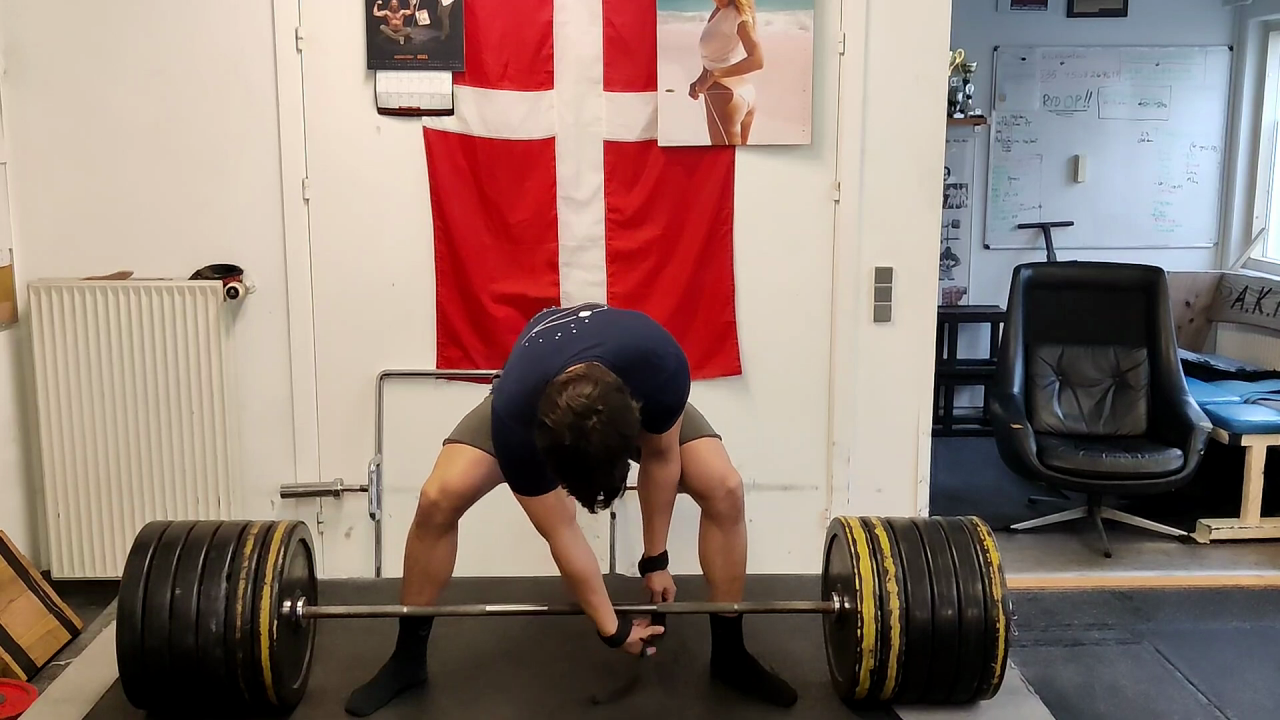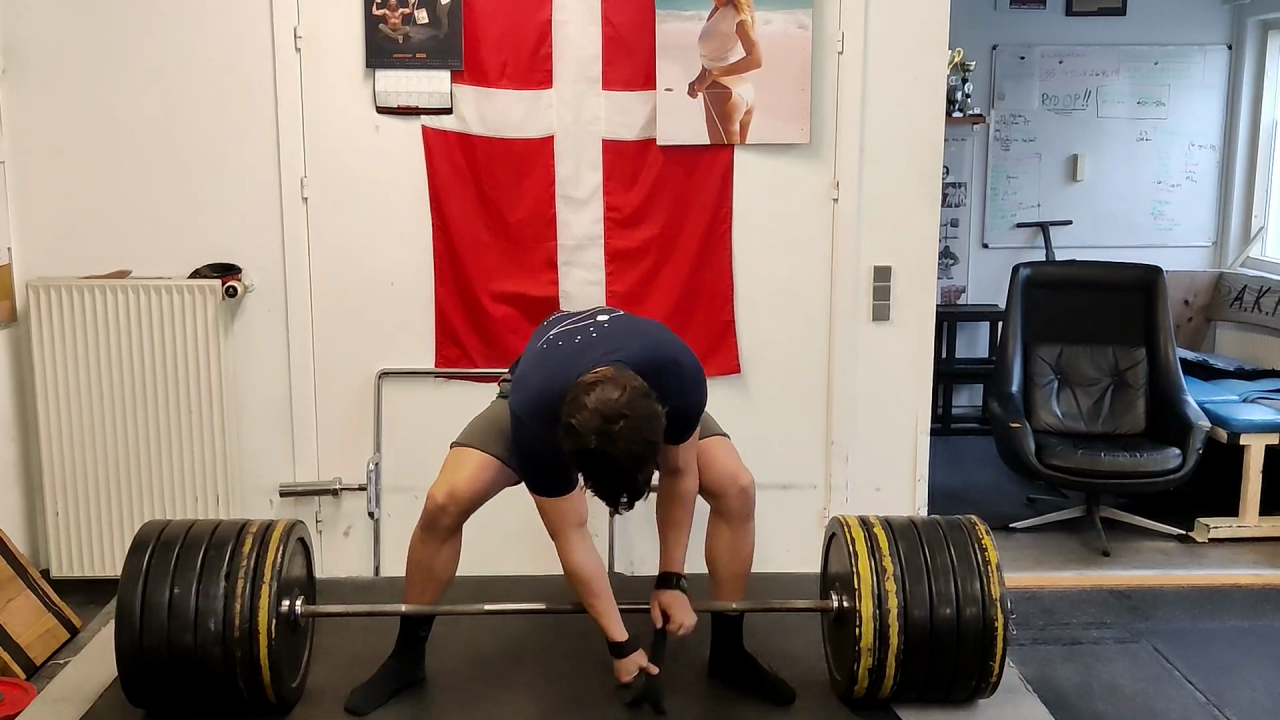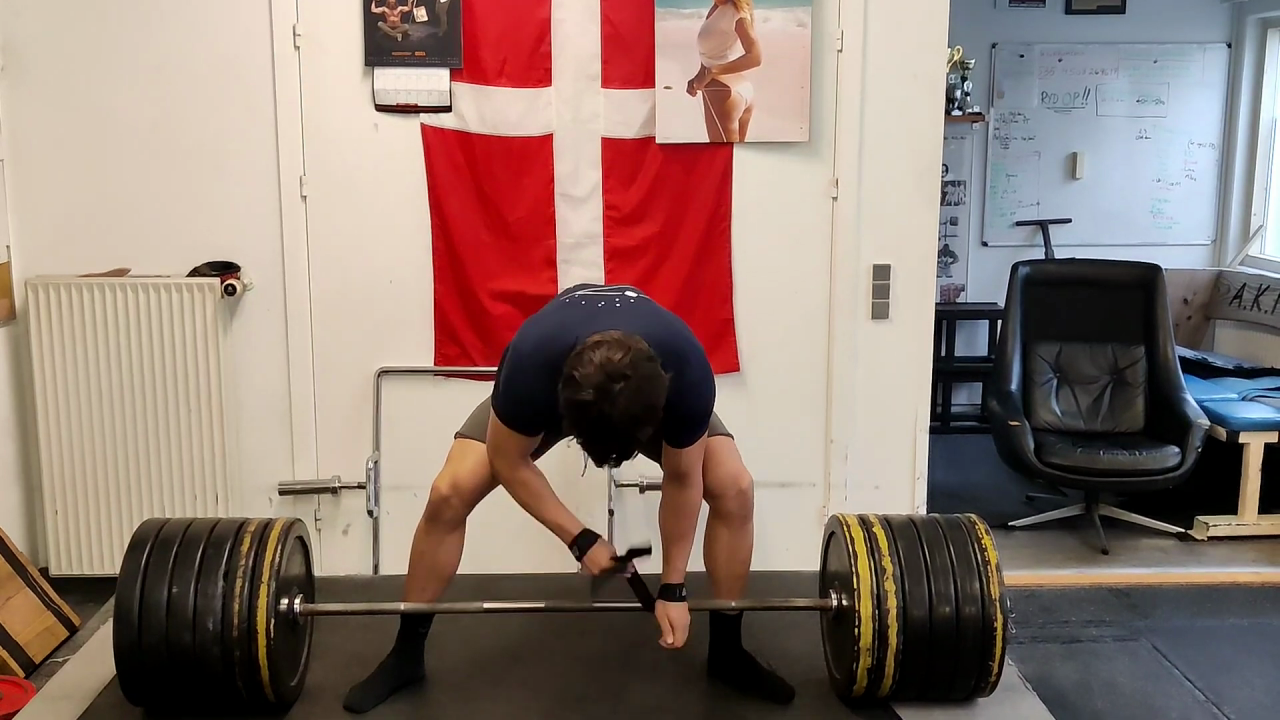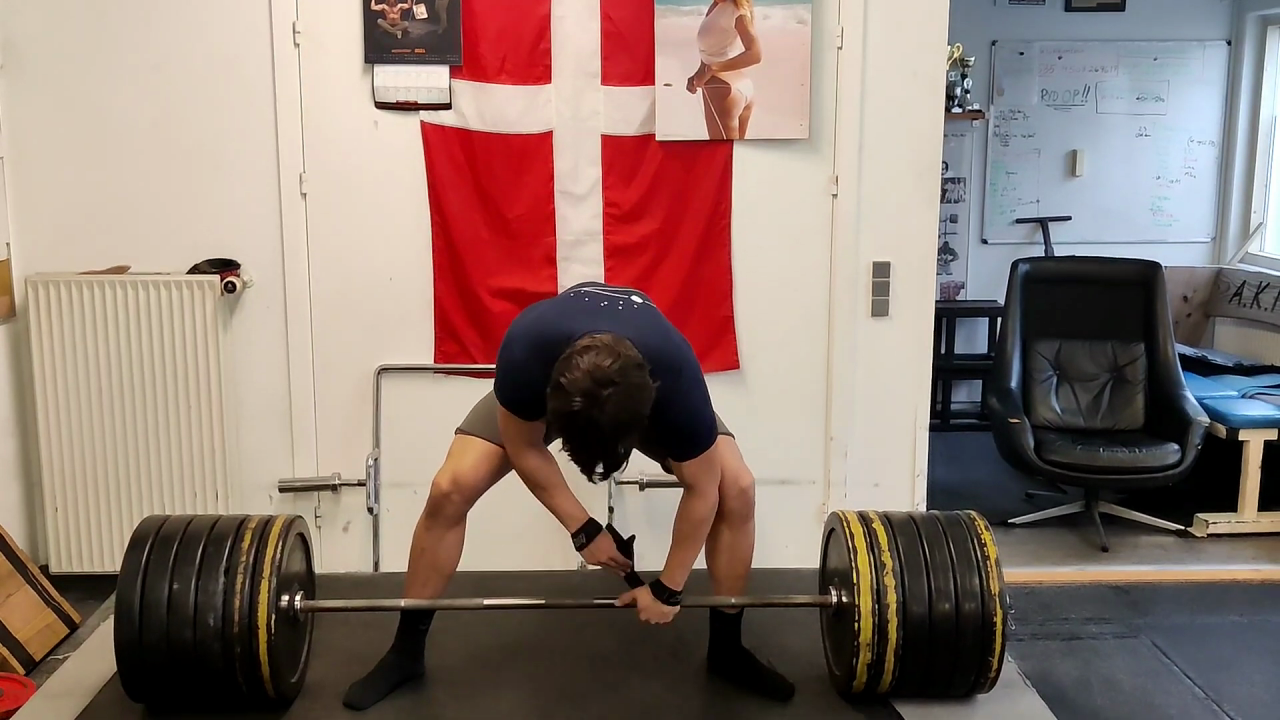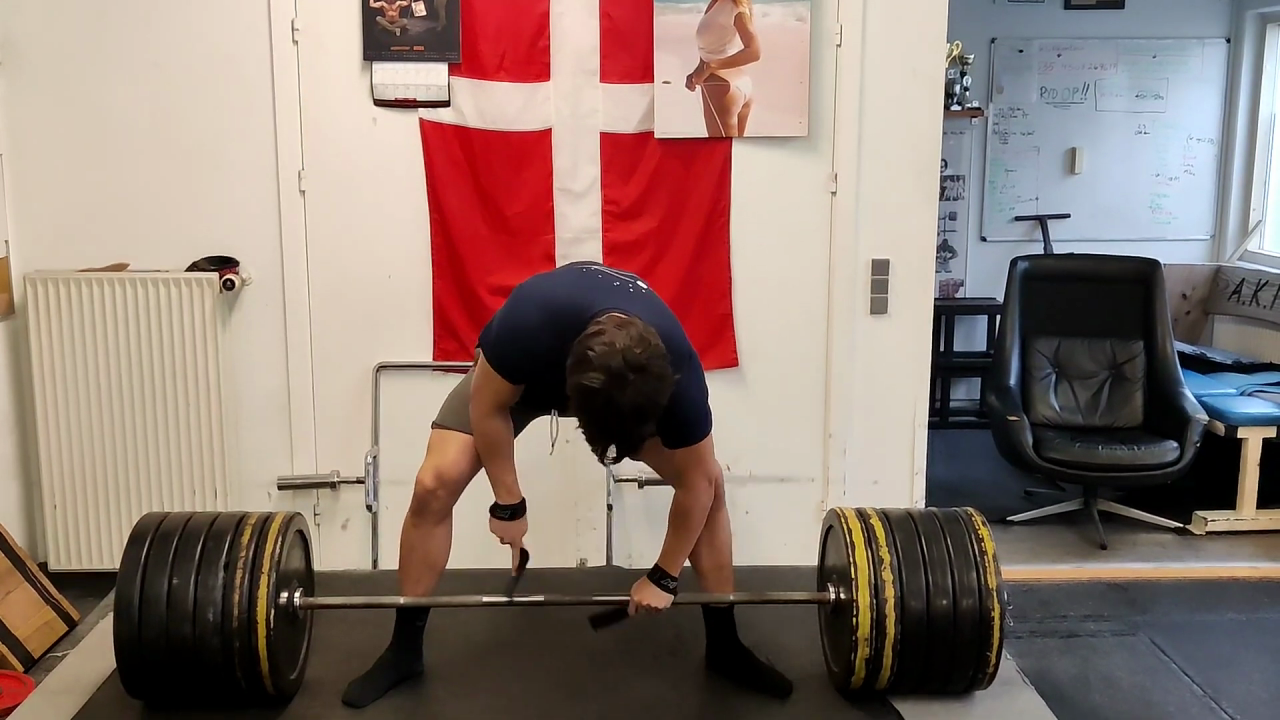
dt=0.3s
person 1, frame 1
left shoulder: (660, 363)
right shoulder: (516, 413)
left elbow: (661, 458)
right elbow: (561, 533)
left wrist: (654, 562)
right wrist: (614, 630)
left hip: (633, 381)
right hip: (530, 389)
left knee: (723, 489)
right knee: (438, 499)
left ankle: (729, 653)
right ankle: (408, 657)
person 1, frame 2
left shoulder: (678, 374)
right shoulder: (535, 414)
left elbow: (680, 473)
right elbow: (572, 538)
left wrist: (671, 579)
right wrist: (620, 643)
left hip: (644, 382)
right hip: (545, 388)
left knee: (735, 489)
right knee: (444, 503)
left ankle: (728, 653)
right ankle: (407, 657)
person 1, frame 3
left shoulder: (686, 369)
right shoulder: (532, 361)
left elbow: (684, 480)
right elbow: (509, 463)
left wrist: (673, 589)
right wrist: (581, 540)
left hip: (652, 388)
right hip: (552, 386)
left knee: (734, 489)
right knee: (449, 494)
left ankle: (726, 651)
right ankle: (407, 653)
person 1, frame 4
left shoulder: (677, 379)
right shoulder: (527, 349)
left elbow: (702, 491)
right elbow: (526, 450)
left wrist: (668, 588)
right wrist: (585, 531)
left hip: (650, 388)
right hip: (550, 381)
left knee: (736, 489)
right knee: (450, 490)
left ankle: (726, 648)
right ankle: (407, 651)
person 1, frame 5
left shoulder: (677, 371)
right shoulder: (530, 319)
left elbow: (695, 484)
right elbow: (487, 410)
left wrist: (664, 576)
right wrist: (510, 504)
right hip: (513, 375)
left knee: (710, 480)
right knee: (435, 484)
left ankle: (723, 644)
right ankle: (405, 647)
